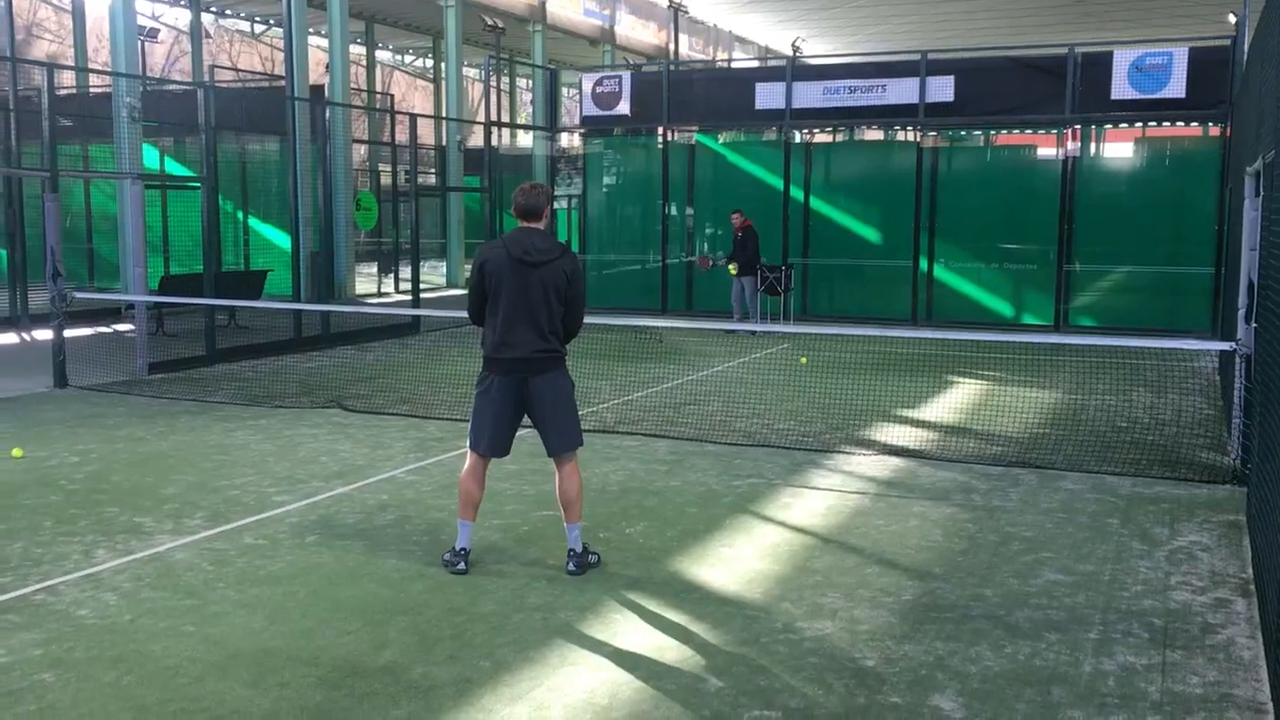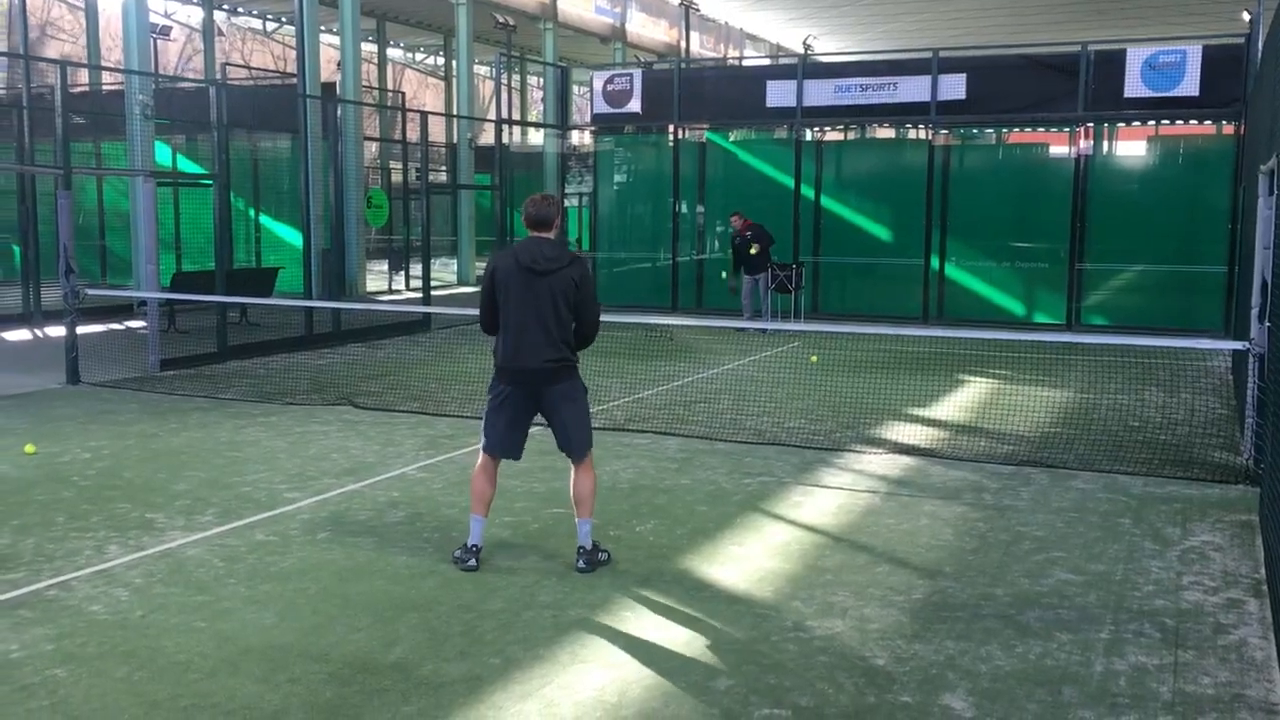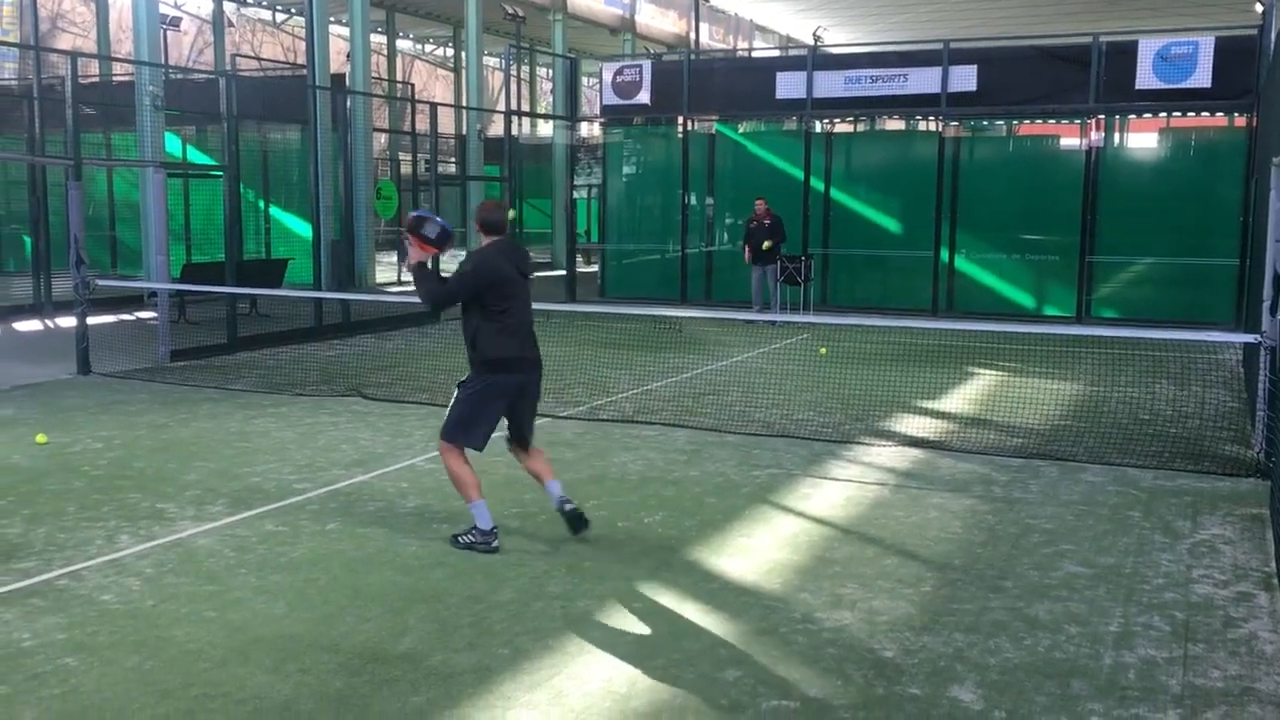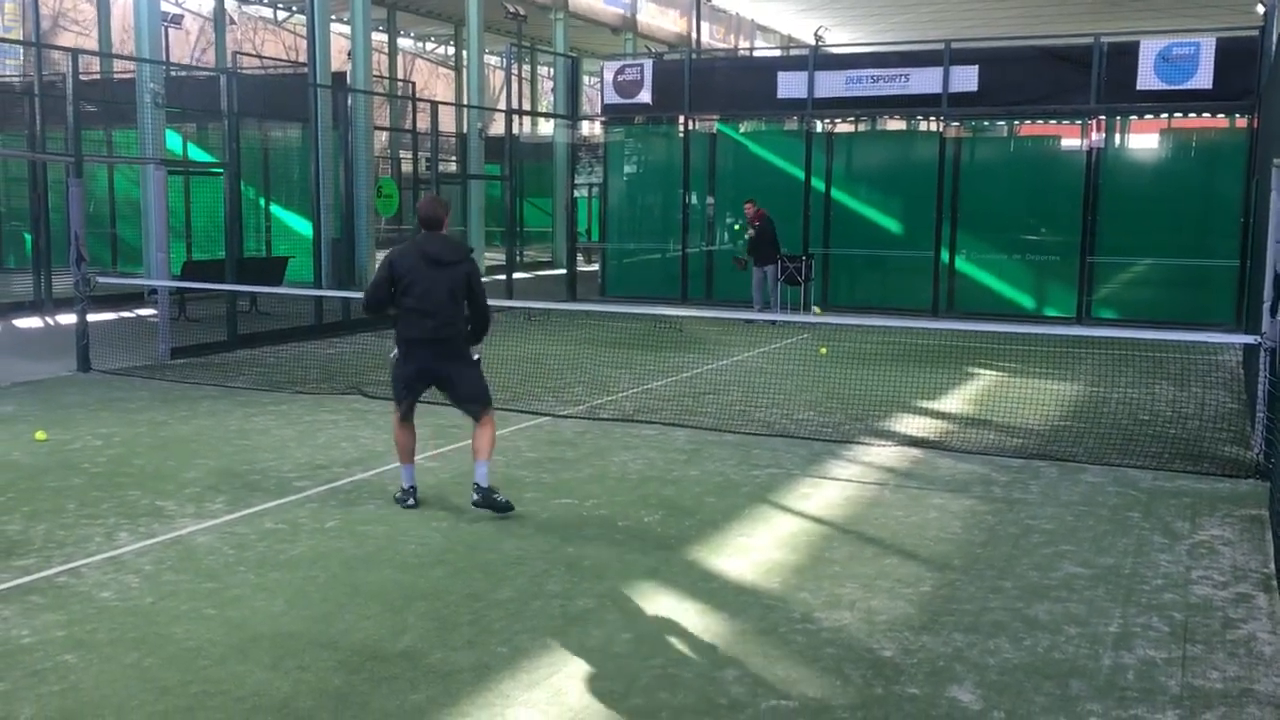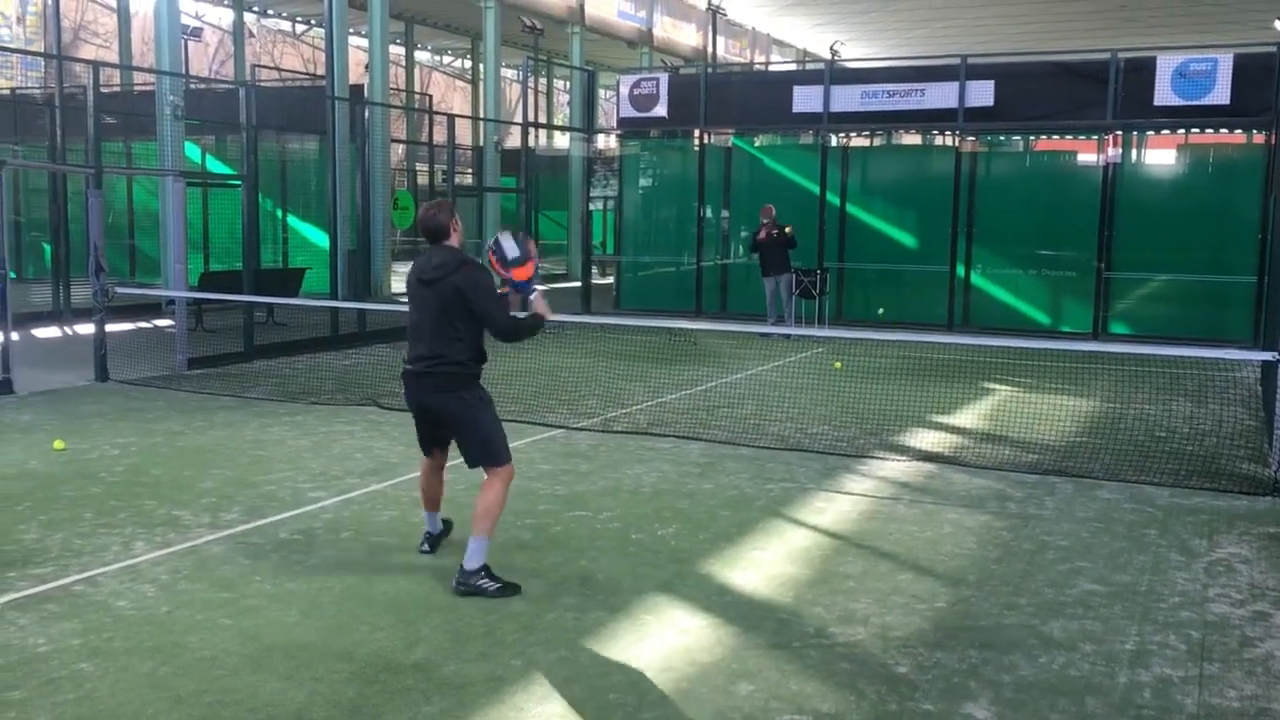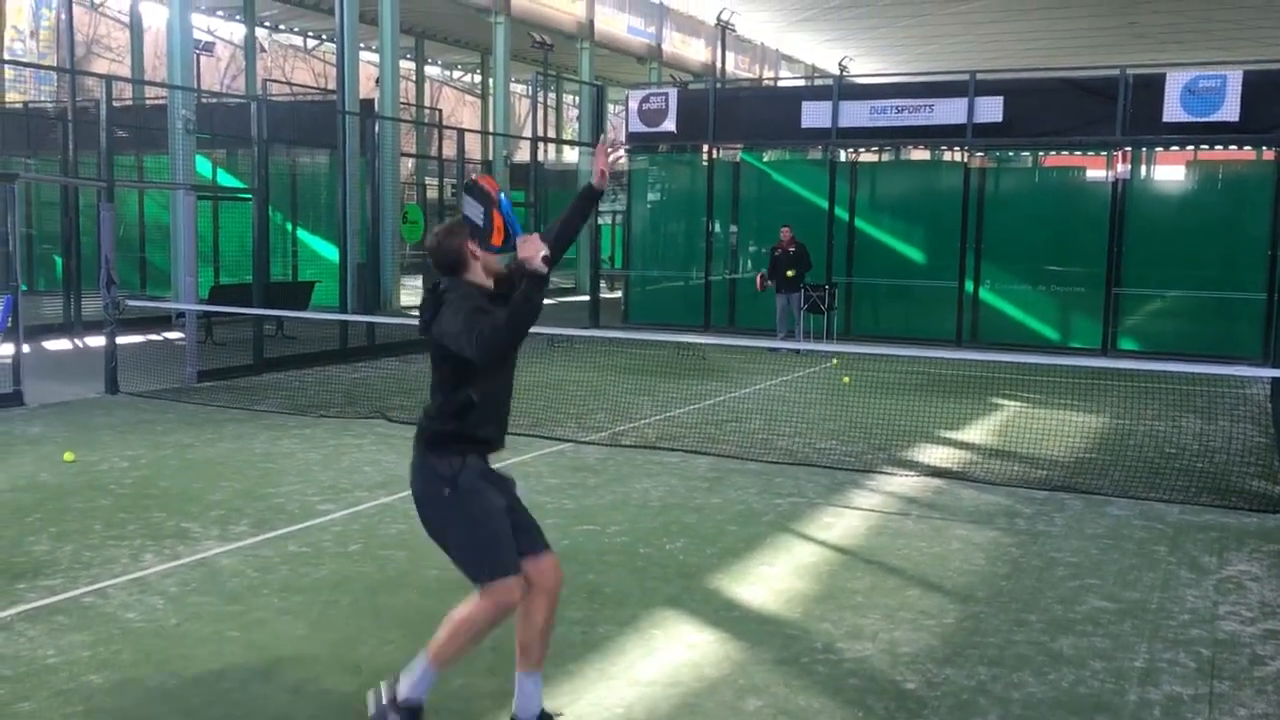
dt=0.7s
person 1, frame 1
left shoulder: (489, 255)
right shoulder: (566, 260)
left elbow: (475, 314)
right elbow: (574, 323)
left hip: (499, 369)
right hip: (548, 370)
left knee: (477, 459)
right knee: (566, 461)
left ankle: (461, 549)
right ankle: (576, 551)
person 1, frame 2
left shoulder: (499, 264)
right shoulder: (575, 267)
left elbow: (487, 324)
right elbow: (589, 328)
left hip: (511, 375)
right hip: (560, 376)
left knee: (488, 459)
right knee: (582, 461)
left ankle: (473, 547)
right ankle: (586, 547)
person 1, frame 3
left shoulder: (481, 262)
right shoulder: (516, 260)
left elbow: (437, 299)
left wrist: (417, 266)
right wrist: (430, 270)
left hip: (492, 371)
right hip: (528, 367)
left knee: (450, 448)
right knee: (523, 447)
left ankle: (485, 530)
right ankle: (563, 502)
person 1, frame 4
left shoulder: (398, 256)
right shoulder: (464, 259)
left elbow: (371, 305)
right elbow: (481, 316)
left wrist: (402, 314)
right wrist: (466, 342)
left hip: (410, 353)
right hip: (454, 353)
left knee: (402, 414)
right knee: (485, 418)
left ankle: (407, 489)
right ankle: (482, 486)
person 1, frame 5
left shoulder: (419, 272)
right shoulder: (469, 271)
right elbow: (503, 328)
left wrist: (507, 295)
right wrist: (537, 316)
left hip: (416, 383)
right hip: (457, 386)
left knee: (434, 457)
right knee: (499, 471)
left ankle: (432, 531)
right ankle: (473, 568)
person 1, frame 6
left shoulder: (491, 292)
right shoulder: (459, 308)
left elbow: (545, 249)
right elbow: (492, 345)
left wrist: (594, 189)
right wrist: (529, 276)
left hip: (471, 468)
right hip: (447, 470)
left knee: (545, 577)
right knee: (504, 591)
